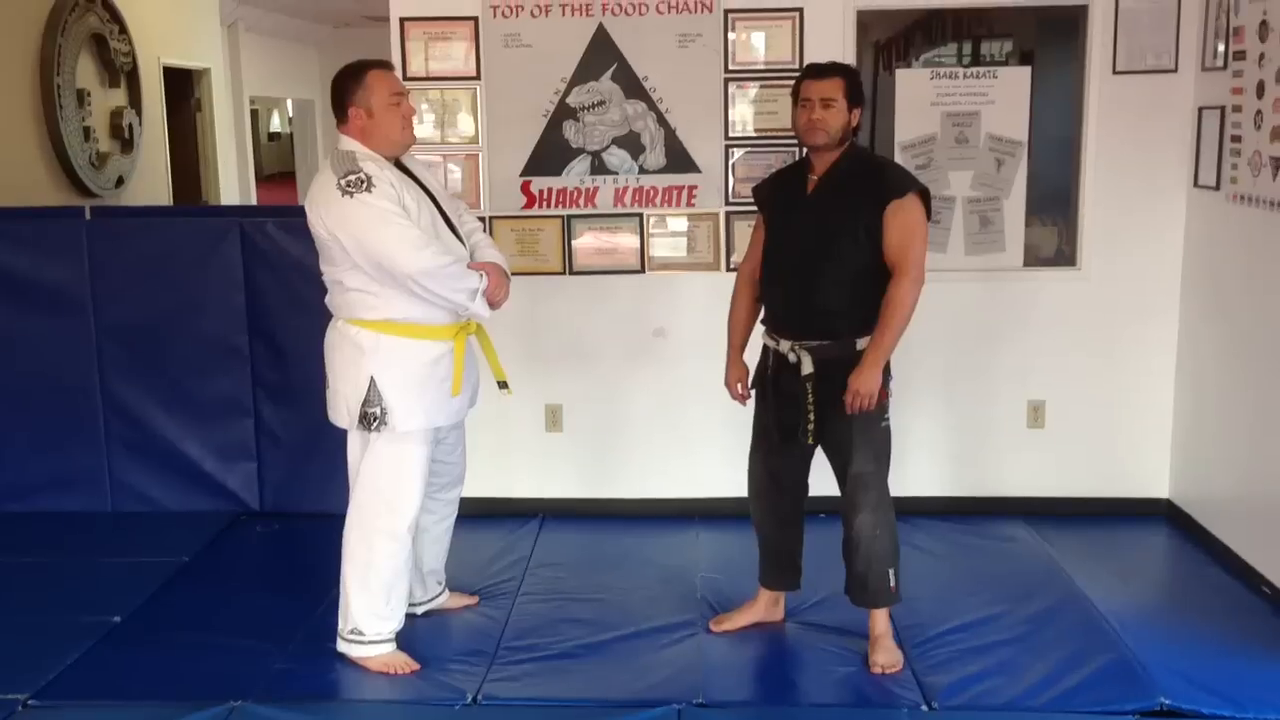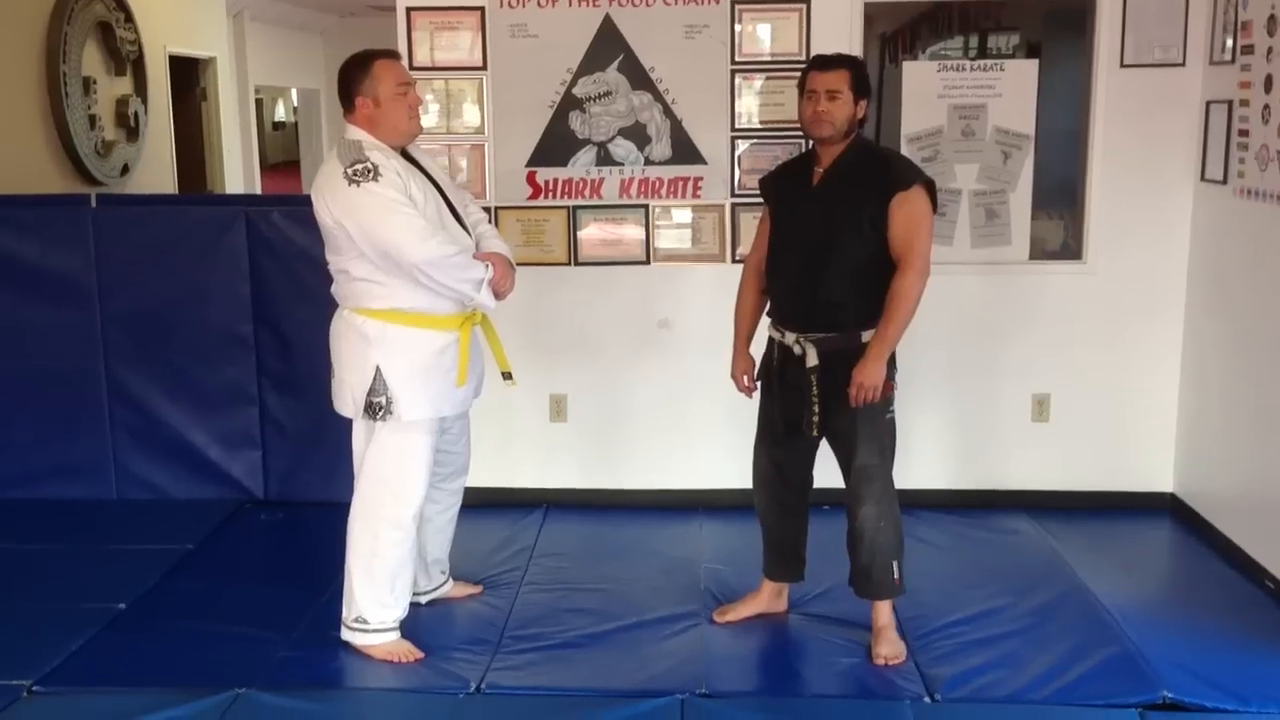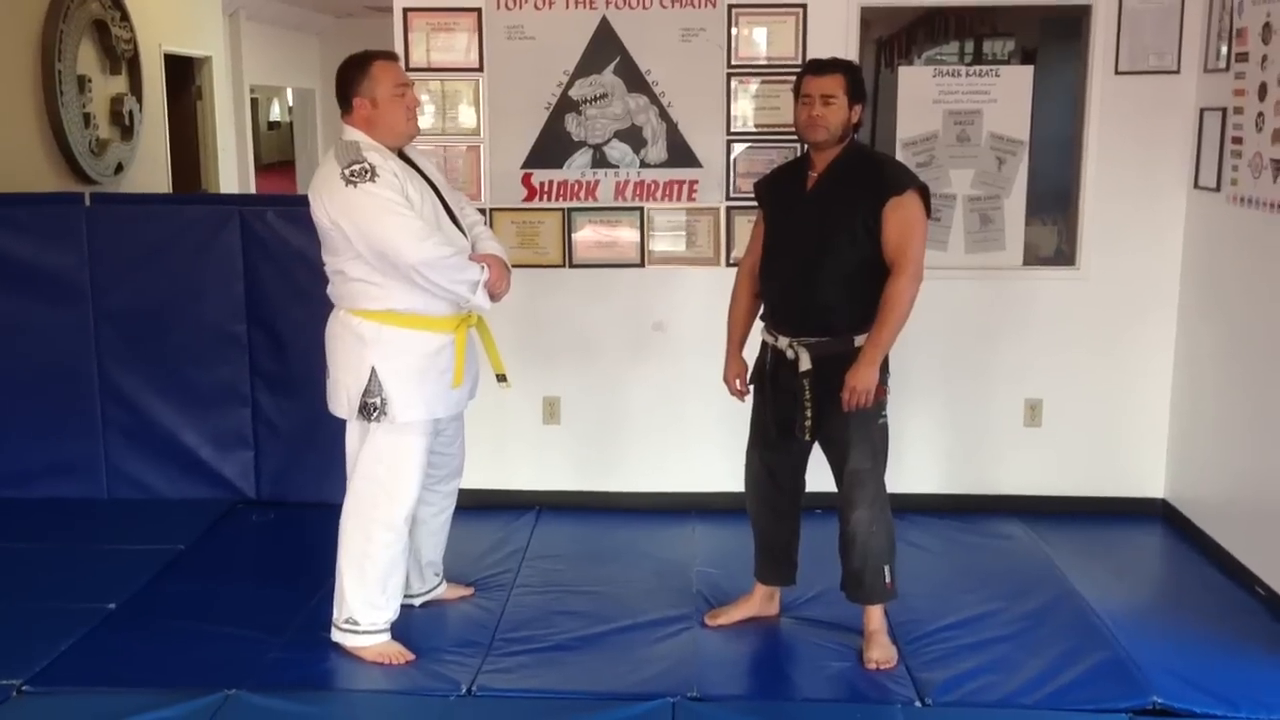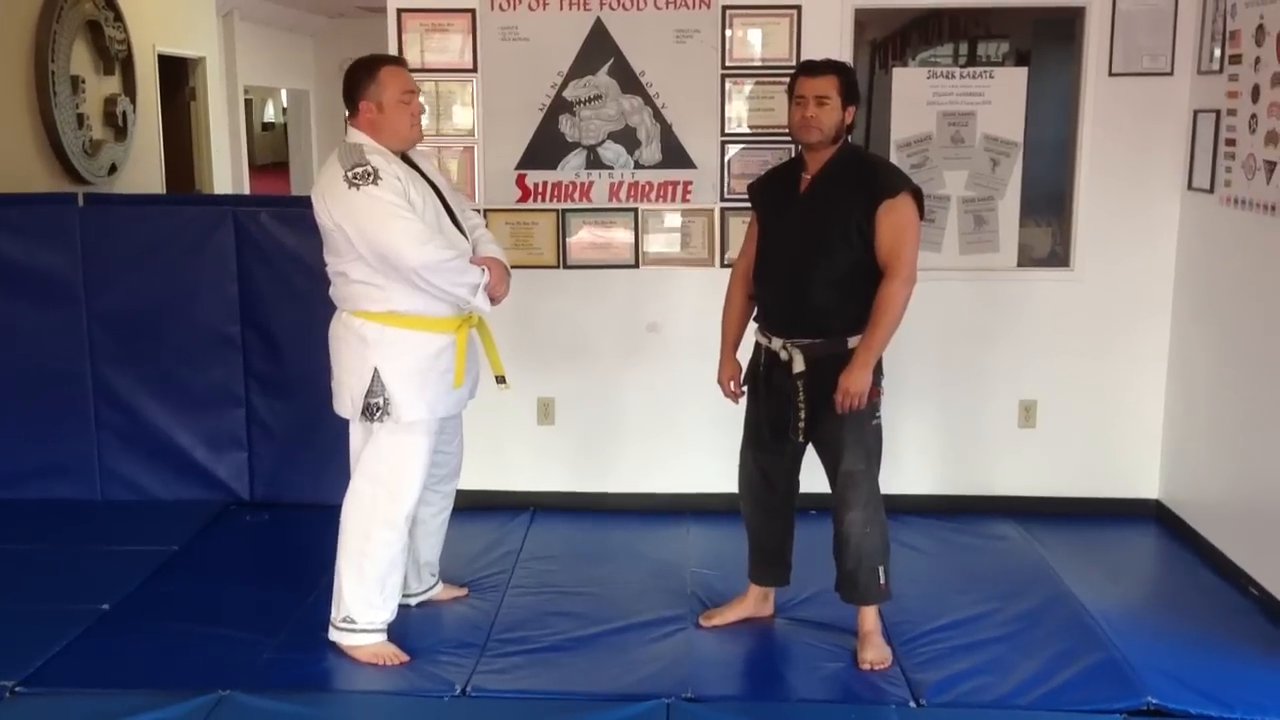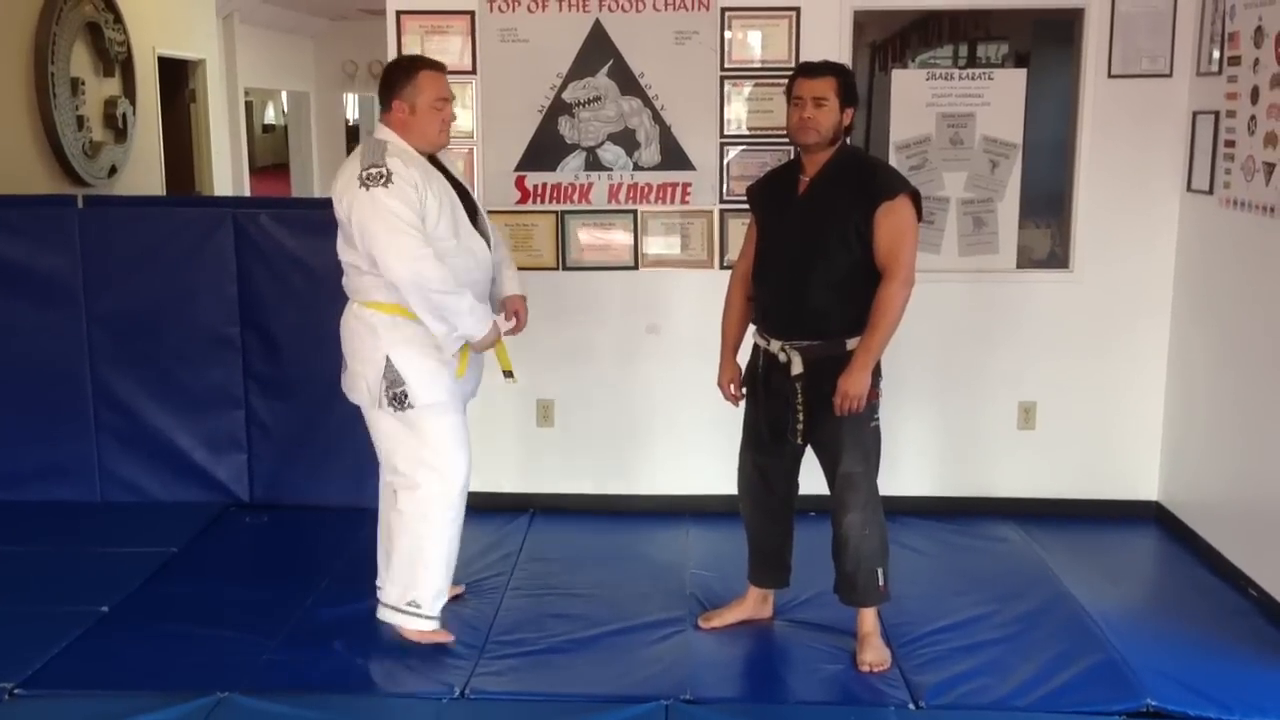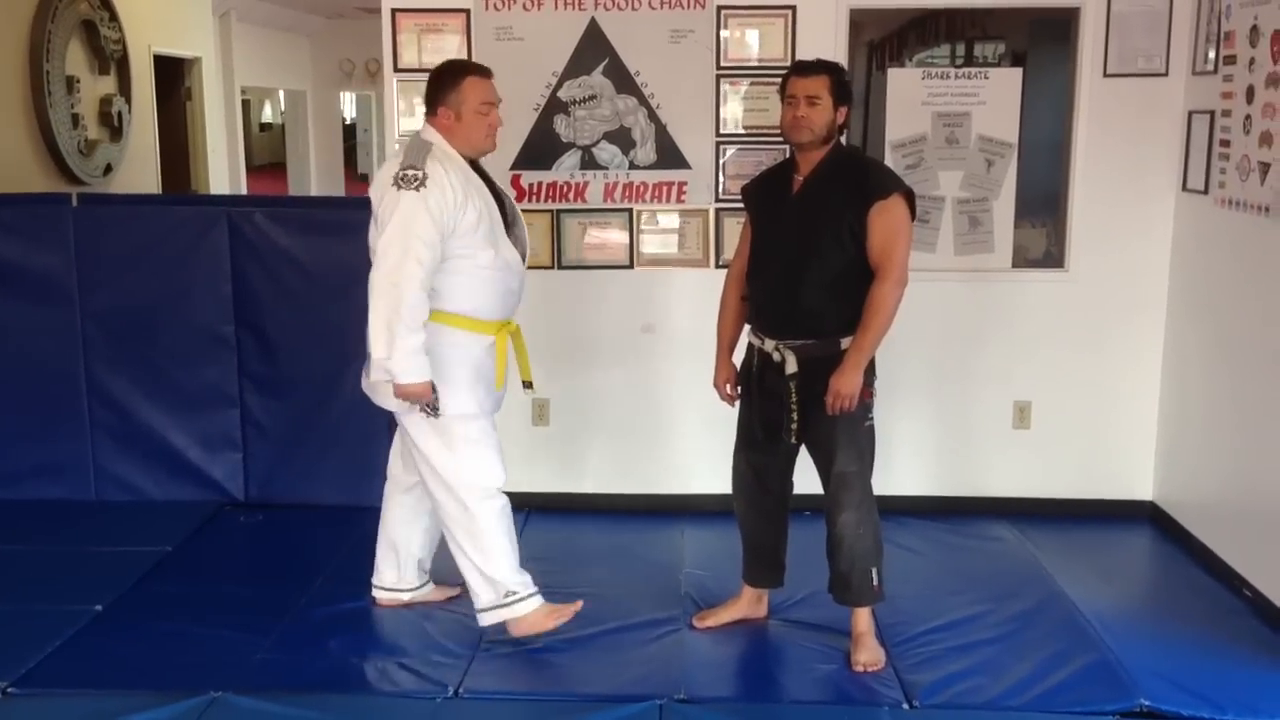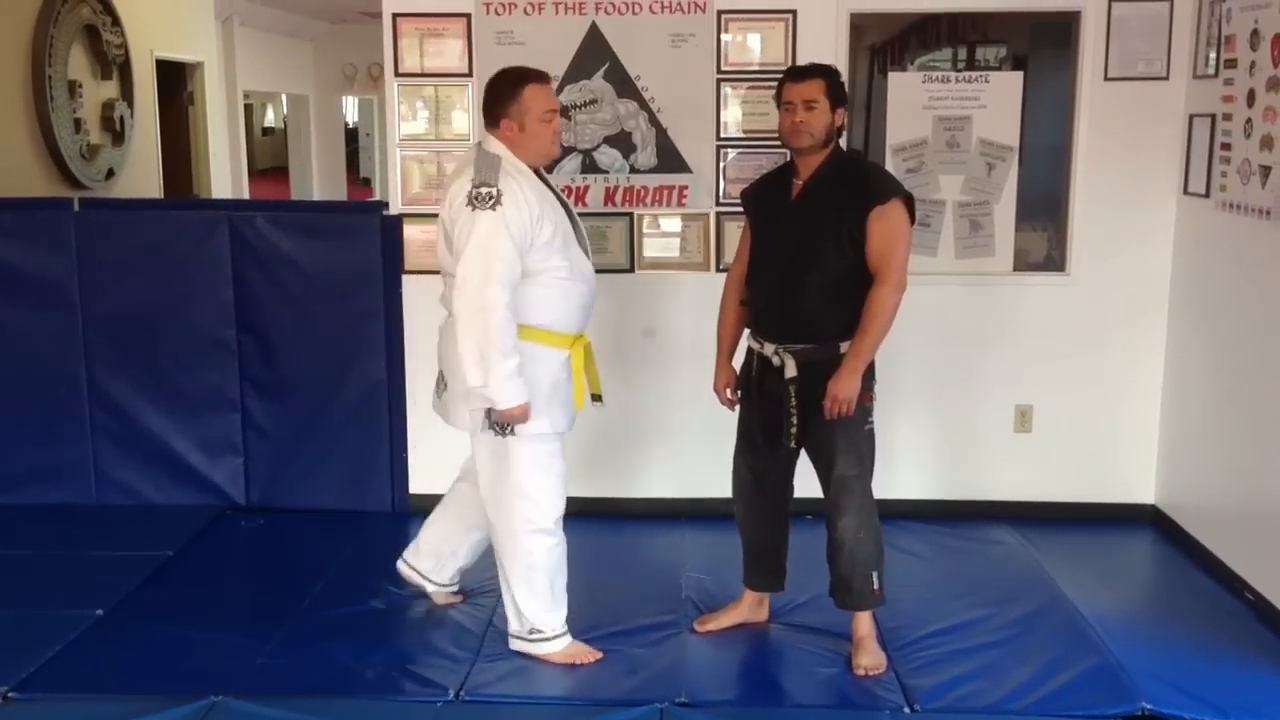
dt=0.3s
person 1, frame 1
left shoulder: (887, 185)
right shoulder: (776, 189)
left elbow: (906, 275)
right elbow: (751, 274)
left wrist: (872, 363)
right wrist: (735, 353)
left hip: (849, 365)
right hip: (781, 364)
left knee: (865, 497)
right knee: (771, 486)
left ankle: (880, 625)
right ankle: (770, 598)
person 1, frame 2
left shoulder: (893, 177)
right shoulder: (783, 181)
left elbow: (912, 268)
right elbow: (758, 266)
left wrist: (878, 355)
right wrist: (741, 346)
left hip: (854, 358)
right hip: (787, 356)
left knee: (869, 490)
right knee: (776, 477)
left ankle: (883, 617)
right ankle: (774, 589)
person 1, frame 3
left shoulder: (888, 182)
right shoulder: (777, 185)
left elbow: (906, 272)
right elbow: (751, 271)
left wrist: (870, 360)
right wrist: (734, 349)
left hip: (848, 362)
right hip: (781, 360)
left knee: (862, 494)
right knee: (769, 480)
left ankle: (875, 621)
right ankle: (765, 593)
person 1, frame 4
left shoulder: (881, 184)
right shoulder: (771, 187)
left elbow: (899, 275)
right elbow: (745, 273)
left wrist: (864, 362)
right wrist: (728, 351)
left hip: (841, 364)
right hip: (774, 362)
left knee: (856, 495)
right knee: (762, 481)
left ankle: (869, 622)
right ankle: (760, 594)
person 1, frame 5
left shoulder: (878, 186)
right shoulder: (770, 189)
left elbow: (897, 277)
right elbow: (745, 274)
left wrist: (862, 364)
right wrist: (729, 354)
left hip: (840, 365)
right hip: (772, 363)
left knee: (854, 497)
right knee: (761, 484)
left ankle: (868, 624)
right ankle: (759, 595)
person 1, frame 6
left shoulder: (872, 184)
right shoulder: (765, 188)
left elbow: (889, 277)
right elbow: (740, 275)
left wrist: (855, 364)
right wrist: (724, 353)
left hip: (834, 365)
right hip: (767, 363)
left knee: (848, 497)
right knee: (756, 483)
left ankle: (862, 624)
right ankle: (754, 595)
person 1, frame 7
left shoulder: (871, 189)
right shoulder: (764, 192)
left elbow: (888, 282)
right elbow: (740, 279)
left wrist: (853, 369)
right wrist: (725, 358)
left hip: (833, 368)
right hip: (766, 366)
left knee: (848, 501)
right knee: (756, 487)
left ankle: (863, 628)
right ankle: (755, 599)
person 2, frame 1
left shoulder: (407, 170)
right shoulder: (345, 185)
left elbow: (464, 225)
right elbow: (415, 264)
left wrist: (492, 266)
right wrist: (479, 293)
left hip: (434, 356)
right hip: (387, 362)
left knee: (439, 482)
right knee: (388, 499)
left ankle: (425, 589)
right ankle: (365, 632)
person 2, frame 2
left shoulder: (413, 160)
right shoulder: (352, 174)
left elbow: (470, 215)
right elbow: (421, 253)
left wrist: (497, 257)
right wrist: (486, 283)
left hip: (437, 346)
right hip: (393, 352)
left knee: (444, 472)
right knee: (394, 488)
left ankle: (428, 579)
right ankle: (369, 622)
person 2, frame 3
left shoulder: (409, 161)
right shoulder: (350, 174)
left elbow: (466, 218)
right elbow: (417, 254)
left wrist: (492, 258)
right wrist: (480, 283)
left hip: (432, 348)
right hip: (388, 353)
left knee: (438, 474)
right knee: (385, 489)
left ankle: (421, 581)
right ankle: (360, 622)
person 2, frame 4
left shoulder: (411, 164)
right shoulder: (354, 177)
left elbow: (466, 221)
right elbow: (418, 256)
left wrist: (491, 261)
right wrist: (480, 287)
left hip: (432, 348)
right hip: (391, 354)
left knee: (436, 475)
right knee: (386, 488)
left ankle: (417, 582)
right ankle: (357, 622)
person 2, frame 5
left shoulder: (426, 166)
right shoulder: (376, 173)
left elbow: (475, 240)
right elbow: (411, 267)
left wrist: (505, 292)
right wrist: (470, 327)
left hip: (435, 343)
right hip: (404, 348)
left knee: (414, 471)
right knee: (437, 473)
left ankle: (404, 583)
right ankle: (411, 605)
person 2, frame 6
left shoulder: (463, 168)
right shoulder: (418, 176)
right elbow: (400, 278)
right wrist: (406, 365)
left hip: (462, 351)
right hip: (434, 357)
left knee: (418, 471)
right knee: (472, 480)
left ankle: (397, 580)
right ankle: (512, 601)
person 2, frame 7
left shoulder: (518, 174)
right shoulder: (490, 188)
right elbow: (481, 299)
right wrist: (504, 389)
left hip: (534, 361)
right hip: (504, 368)
left knee: (492, 481)
right knee: (532, 504)
left ankle: (429, 562)
right ankle: (540, 633)
